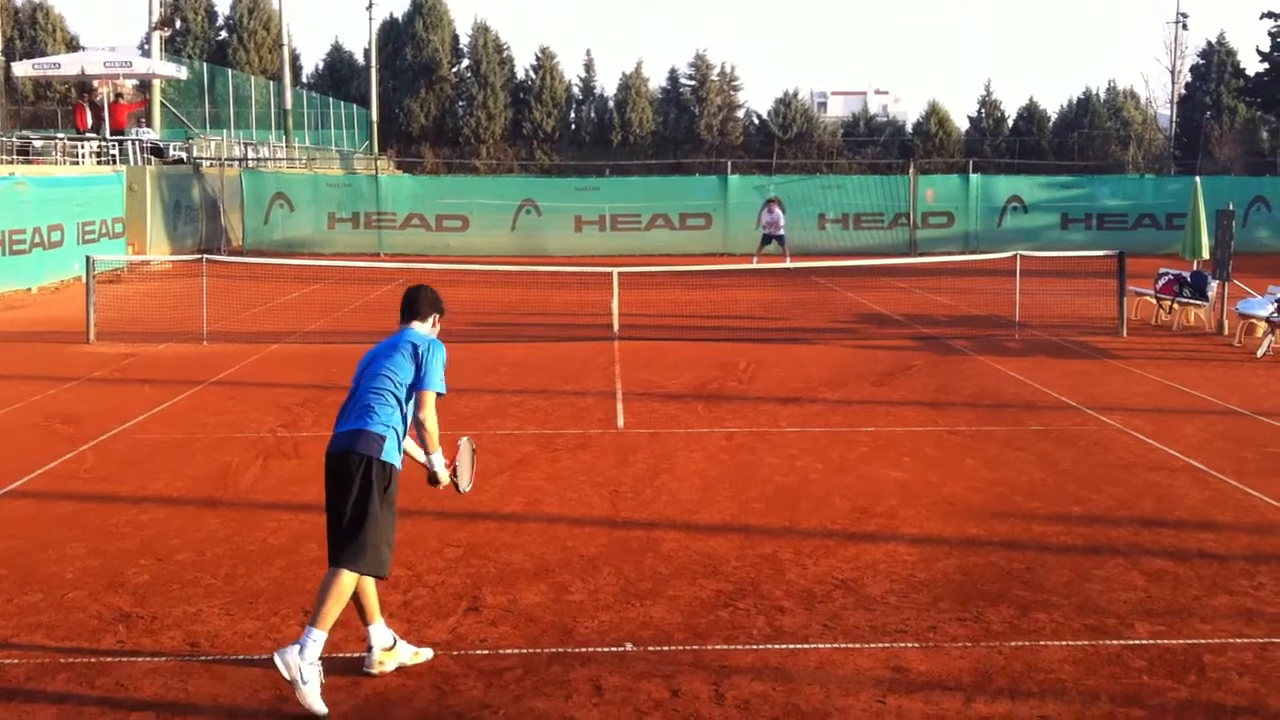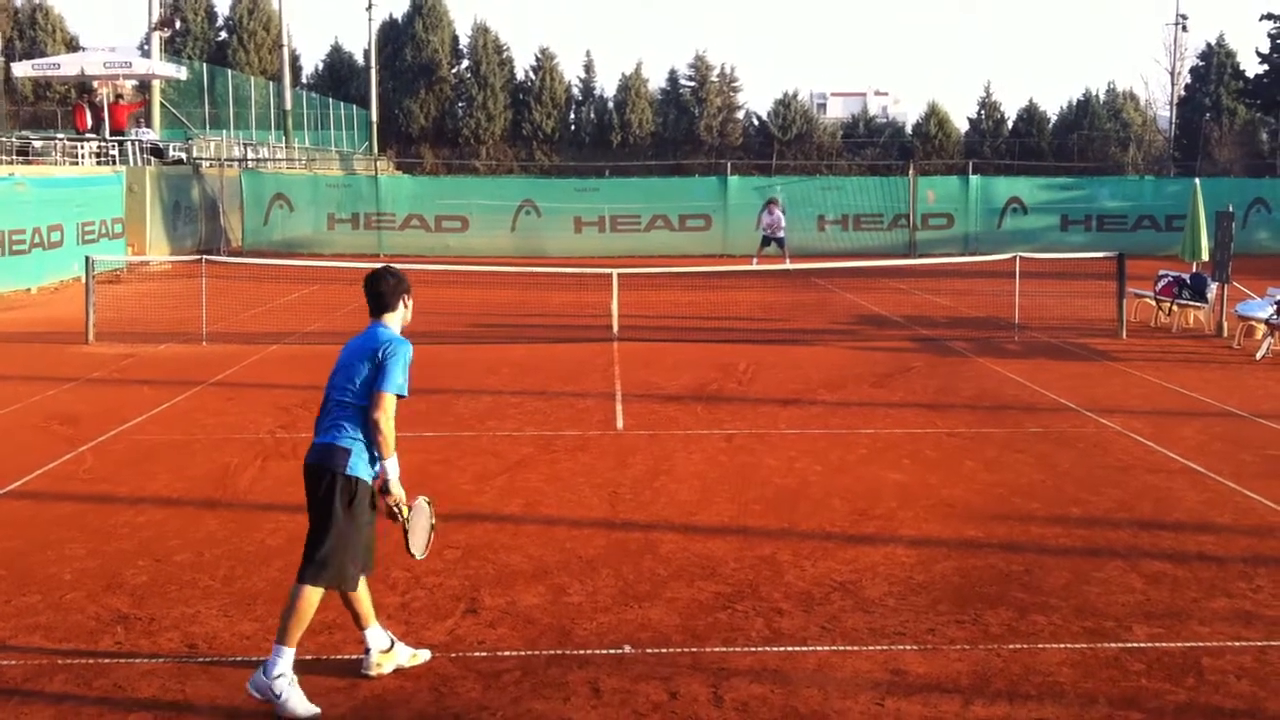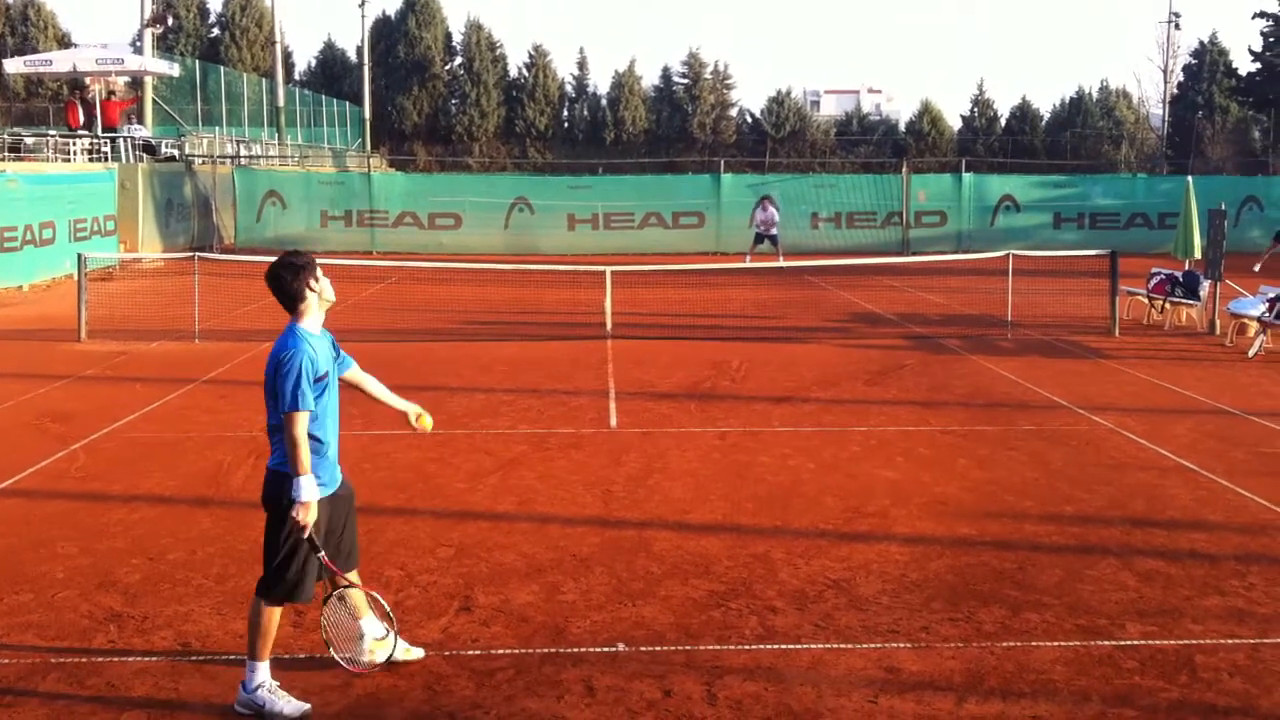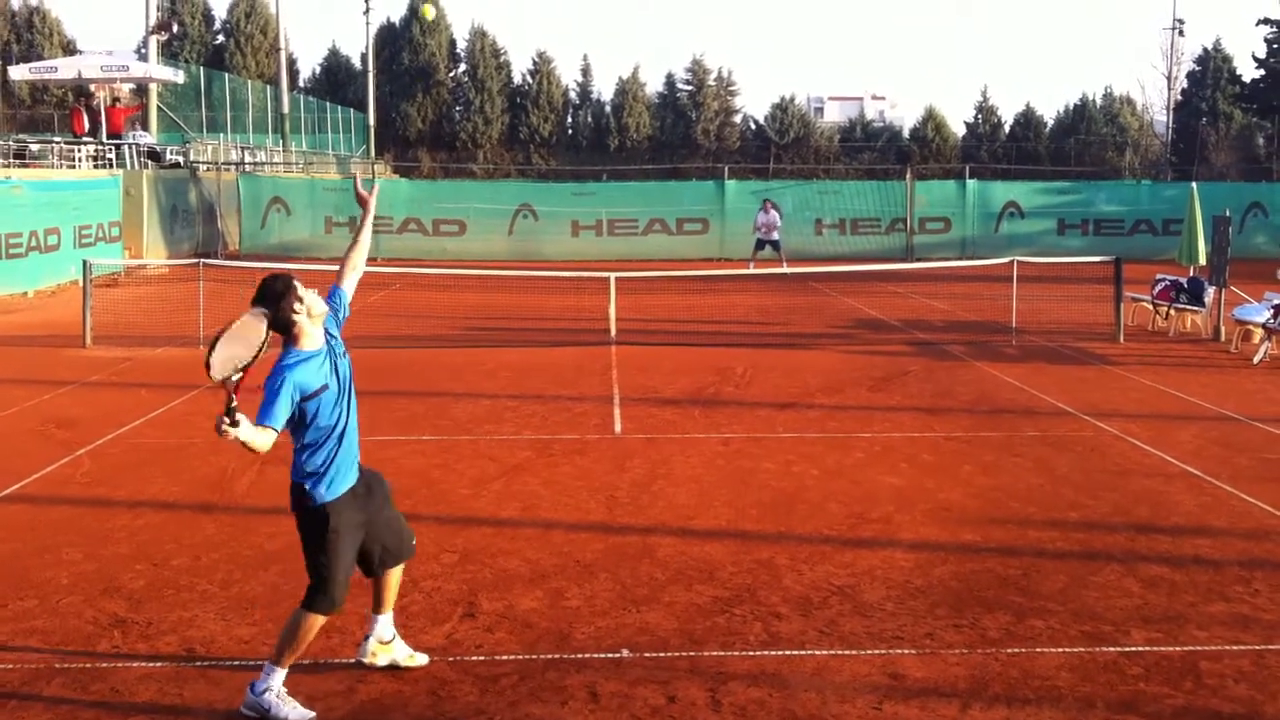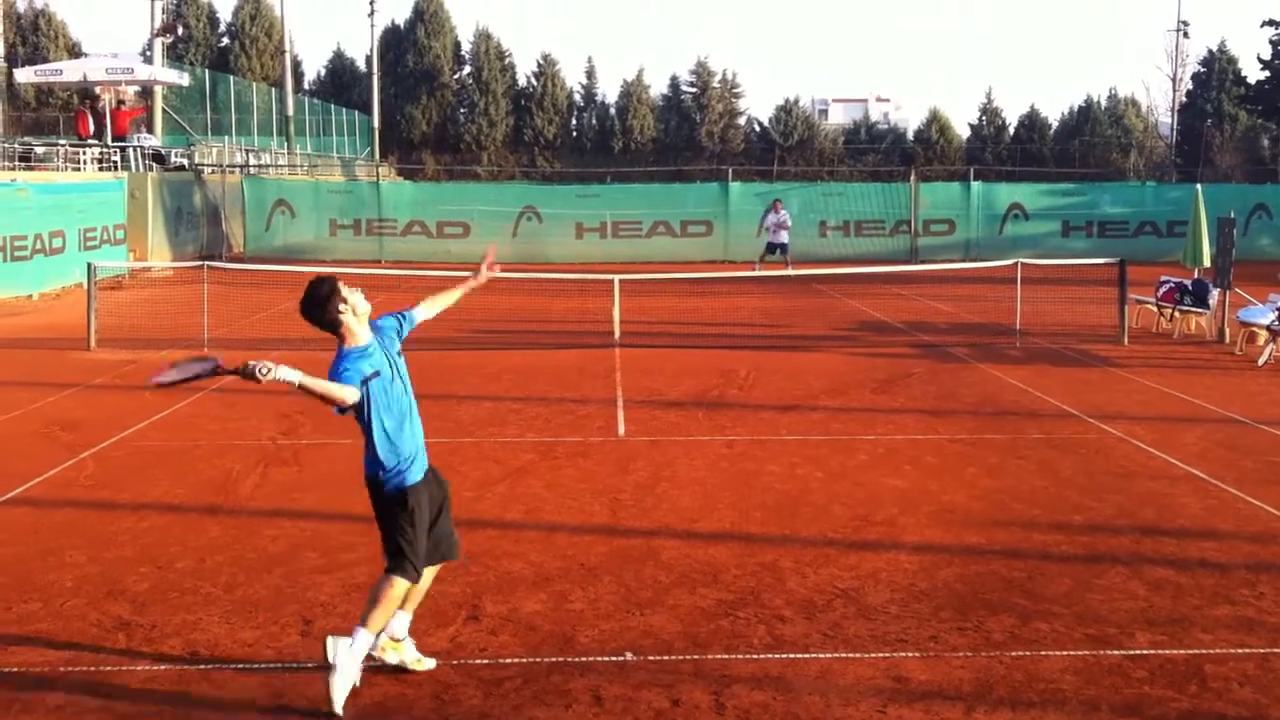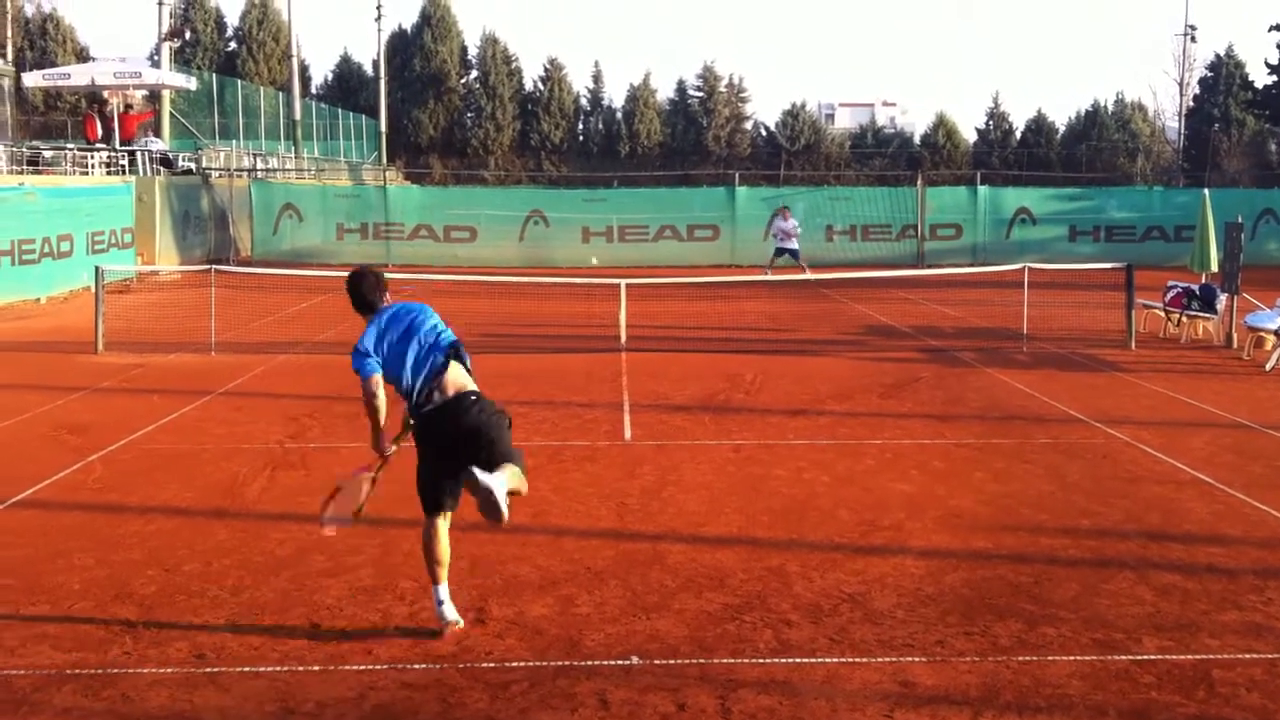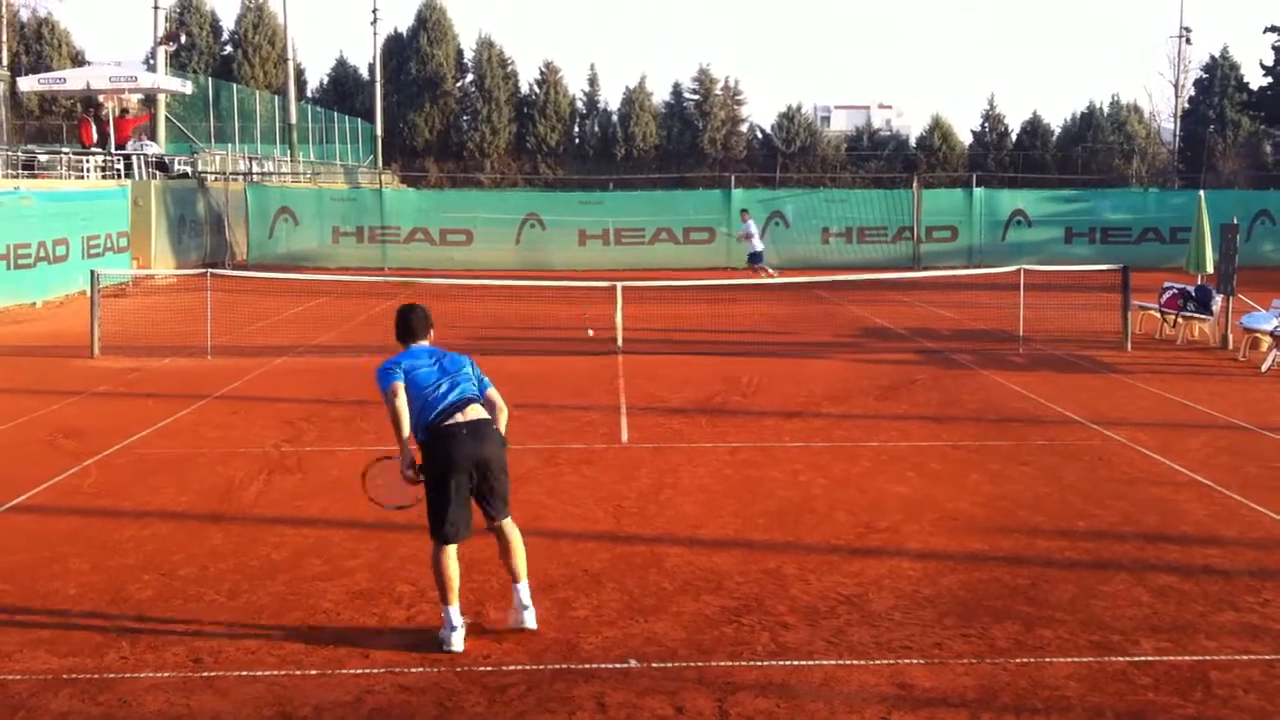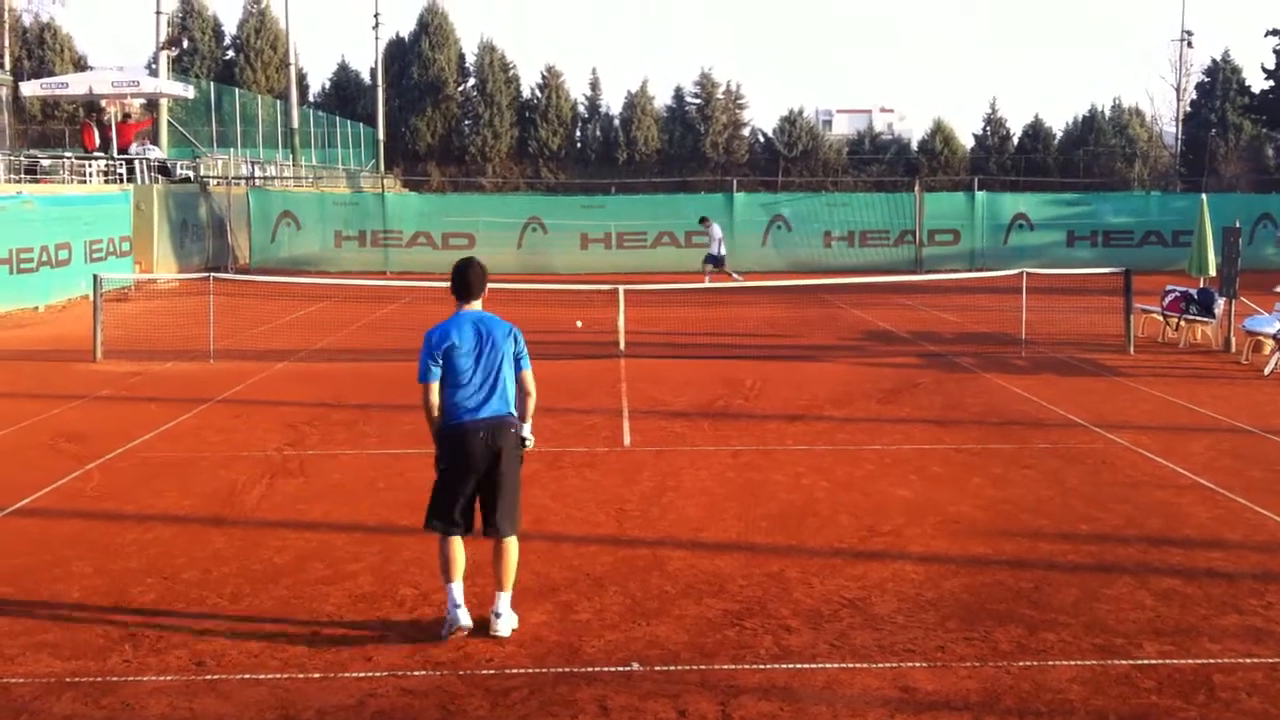
dt=0.4s
person 1, frame 1
left shoulder: (380, 350)
right shoulder: (430, 346)
right elbow: (423, 415)
left wrist: (421, 457)
right wrist: (437, 463)
left hip: (343, 449)
right hip: (371, 455)
left knee: (356, 554)
right knee: (354, 558)
left ankle: (383, 646)
right ankle: (304, 654)
person 1, frame 2
left shoulder: (357, 345)
right shoulder: (396, 346)
right elbow: (381, 416)
left wrist: (381, 474)
right wrist: (392, 474)
left hip: (326, 460)
right hip: (346, 465)
left knee: (349, 564)
right knee: (322, 569)
left ankle: (380, 649)
right ankle: (275, 672)
person 1, frame 3
left shoulder: (319, 340)
right shoulder: (298, 350)
left elbow: (355, 374)
right elbow: (294, 428)
left wrist: (401, 403)
right wrist: (305, 490)
left hip: (328, 480)
right hip: (299, 485)
left knee: (342, 560)
right knee: (278, 585)
left ankle: (375, 638)
person 1, frame 4
left shoulder: (329, 327)
right shoulder: (290, 374)
left elbow: (350, 271)
right elbow: (264, 437)
left wrist: (368, 214)
right wrist: (239, 427)
left hip: (354, 481)
right hip: (324, 498)
left knee: (394, 553)
right knee: (326, 597)
left ankle: (381, 640)
person 1, frame 5
left shoulder: (382, 328)
right shoulder: (349, 362)
left elbow: (421, 310)
right elbow: (345, 395)
left wrist: (470, 283)
right wrist: (288, 375)
left hip: (418, 471)
right hip: (398, 479)
left knee: (435, 553)
right knee: (405, 565)
left ankle: (393, 638)
right ankle: (353, 650)
person 1, frame 6
left shoulder: (364, 346)
right shoulder: (418, 311)
left elbow: (375, 394)
left wrist: (379, 437)
left hip: (431, 422)
right hip: (469, 407)
left knee: (437, 516)
right knee: (513, 477)
left ankle: (444, 605)
right ankle: (494, 482)
person 1, frame 7
left shoulder: (393, 365)
right shoulder: (462, 360)
left elbow: (397, 399)
right elbow: (500, 407)
left wrist: (406, 452)
right wrist: (495, 445)
left hip: (444, 442)
right hip: (485, 433)
left knee: (445, 541)
right knee: (501, 519)
left ankle: (452, 625)
right ankle: (524, 604)
person 1, frame 8
left shoulder: (439, 336)
right shoulder: (508, 331)
left elbow: (431, 400)
right elbow: (529, 389)
left wrist: (439, 442)
right wrist: (525, 427)
left hip: (462, 437)
right hip: (504, 434)
left knee: (451, 529)
right knee: (505, 530)
left ankle: (457, 607)
right ankle: (501, 613)
